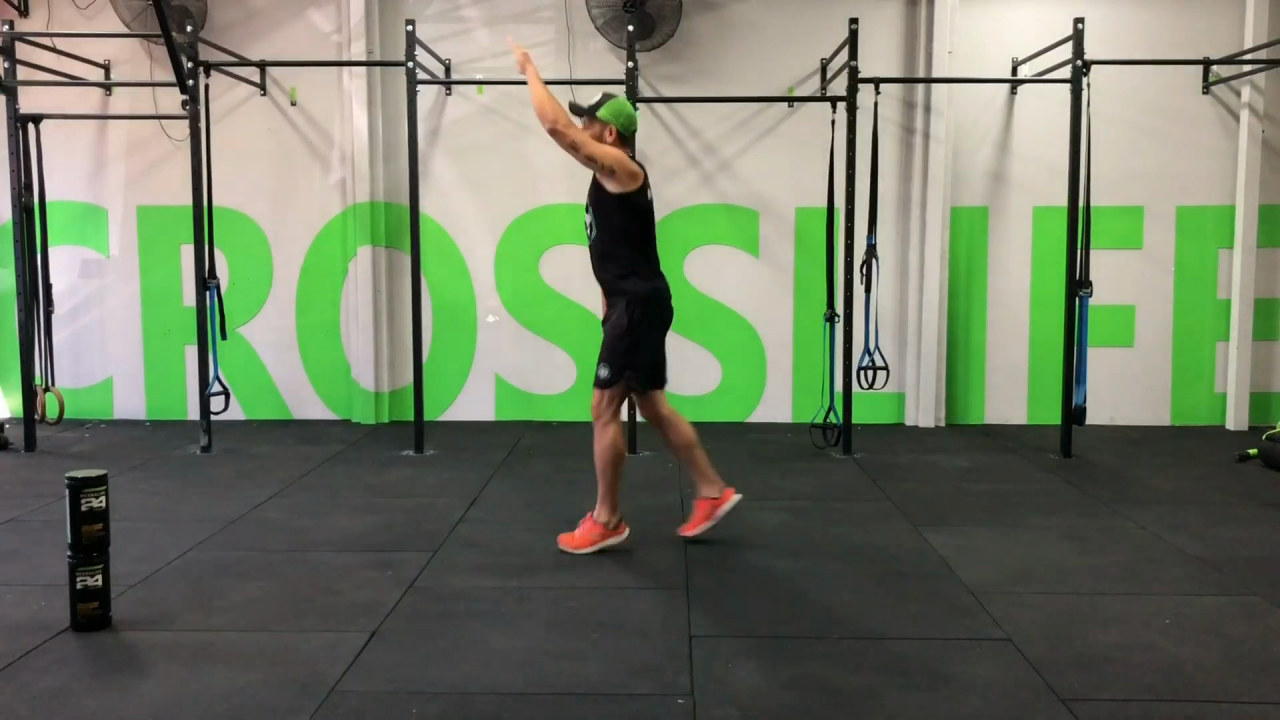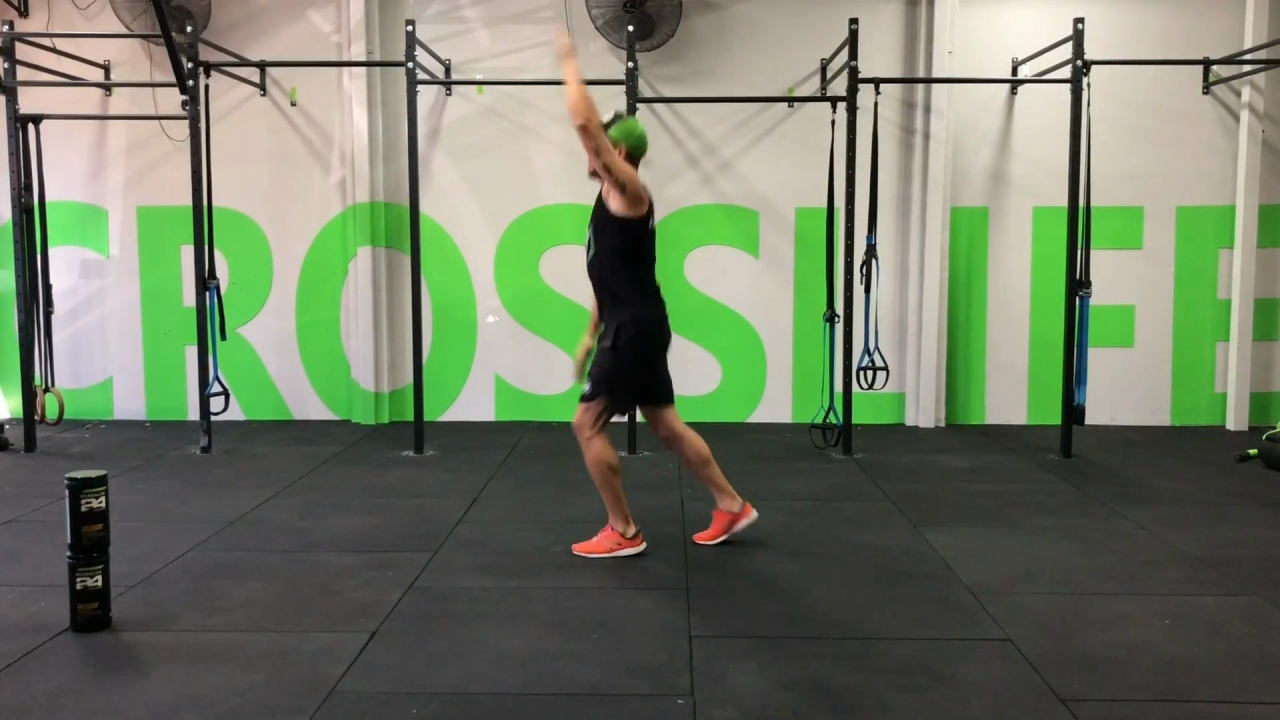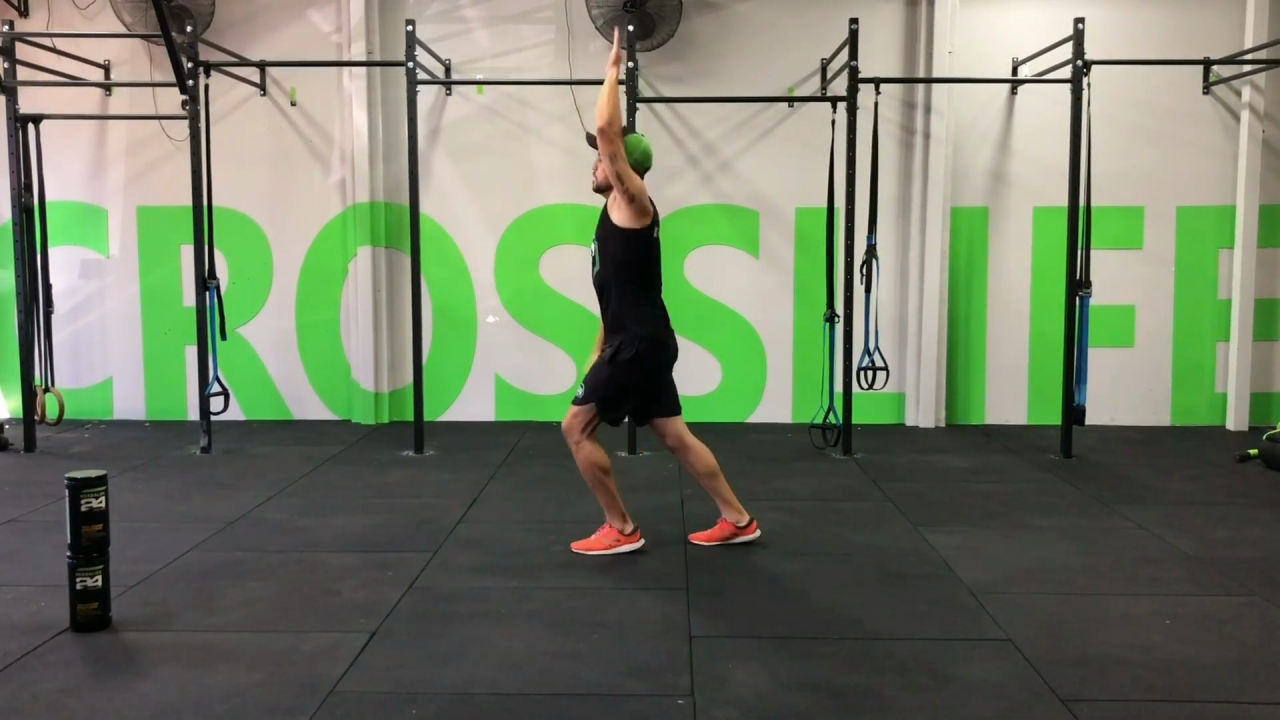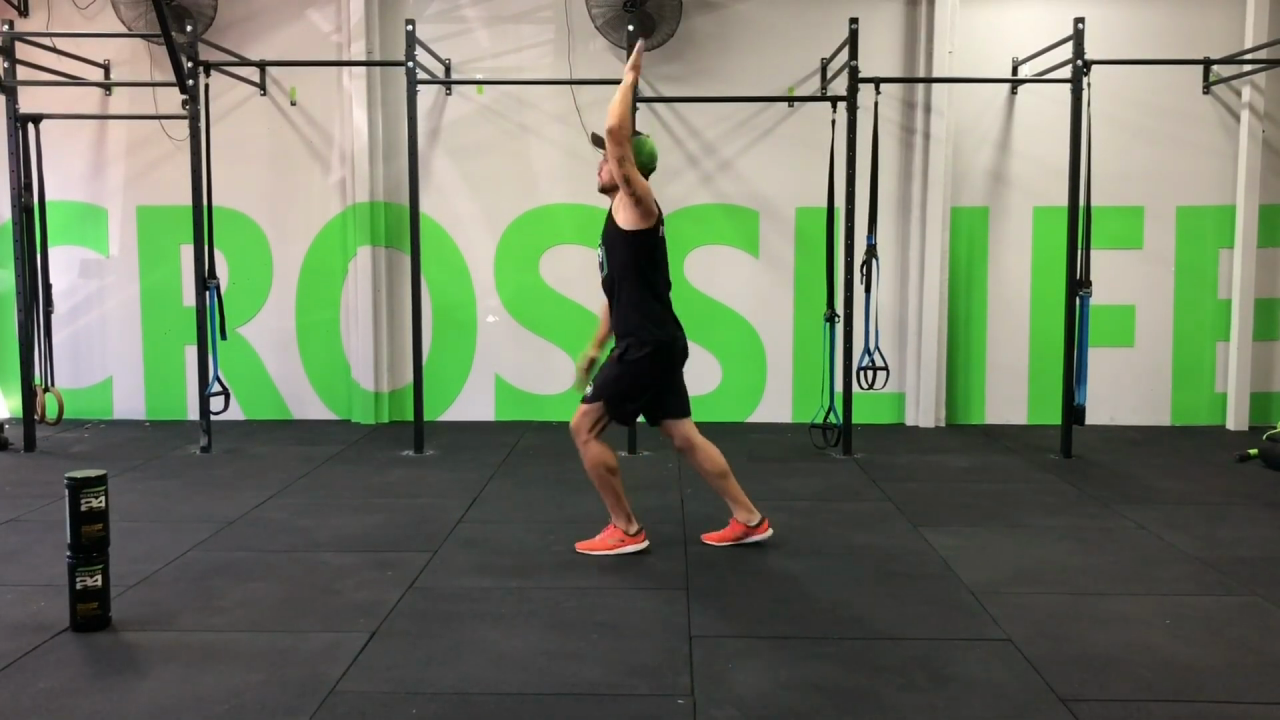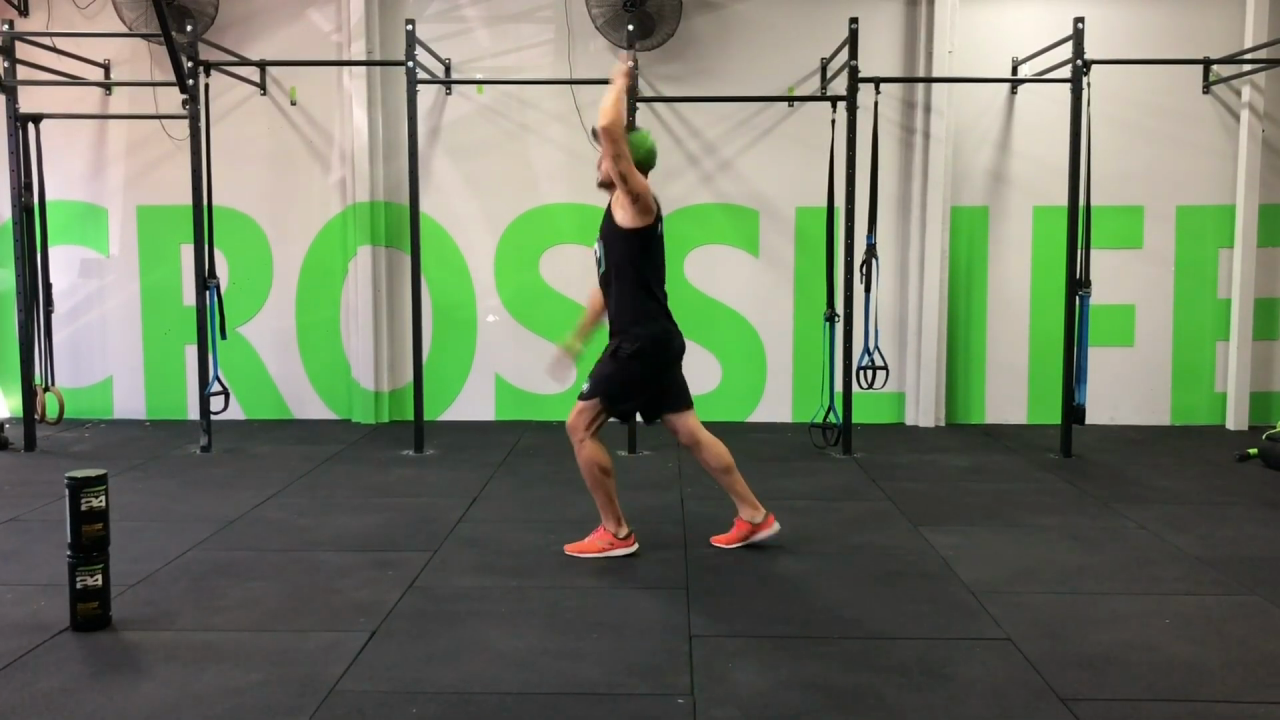
dt=1s
person 1, frame 1
left shoulder: (621, 170)
right shoulder: (613, 180)
left elbow: (555, 126)
left wrist: (530, 71)
right wrist: (612, 309)
left hip: (634, 308)
right hip: (634, 306)
left knee: (604, 412)
right knee: (653, 407)
left ankle: (605, 520)
right ankle: (711, 492)
person 1, frame 2
left shoulder: (628, 192)
right shoulder: (612, 201)
left elbow: (583, 123)
left wrist: (570, 66)
right wrist: (589, 336)
left hip: (631, 330)
right hip: (629, 326)
left knee: (587, 426)
right knee: (666, 425)
left ankle: (622, 532)
right ankle: (731, 508)
person 1, frame 3
left shoulder: (633, 204)
right shoulder: (619, 214)
left elbow: (604, 128)
left wrist: (612, 70)
right wrist: (599, 352)
left hip: (636, 343)
right hip: (640, 340)
left knee: (575, 429)
right knee: (675, 437)
left ankle: (621, 528)
right ankle: (736, 520)
person 1, frame 4
left shoulder: (638, 206)
right shoulder: (625, 218)
left elbow: (614, 130)
right elbow: (618, 293)
left wrist: (629, 78)
right wrist: (594, 349)
left hip: (646, 345)
right hip: (651, 342)
left knee: (584, 430)
right knee: (685, 438)
left ankle: (625, 529)
right ankle: (747, 520)
person 1, frame 5
left shoulder: (636, 202)
right shoulder: (621, 214)
left elbow: (608, 129)
right elbow: (609, 287)
left wrist: (619, 81)
right wrist: (577, 338)
left hip: (643, 343)
right hip: (646, 340)
left knee: (580, 427)
right knee: (689, 433)
left ankle: (615, 531)
right ankle: (753, 516)
